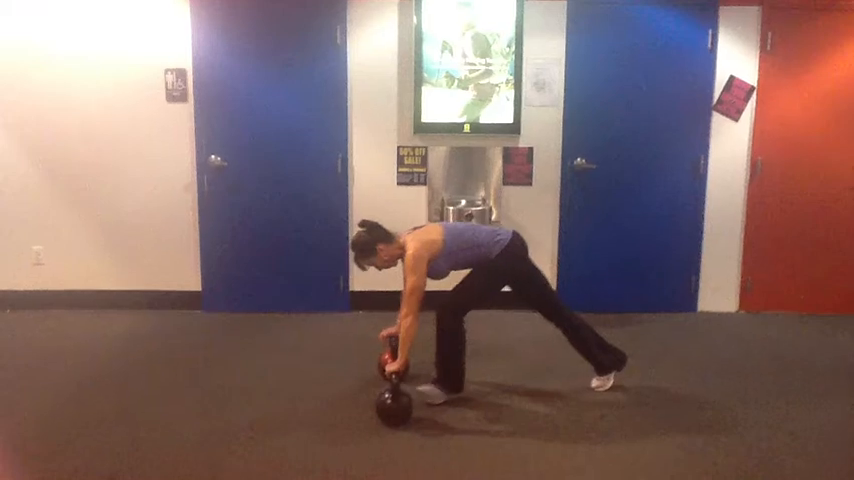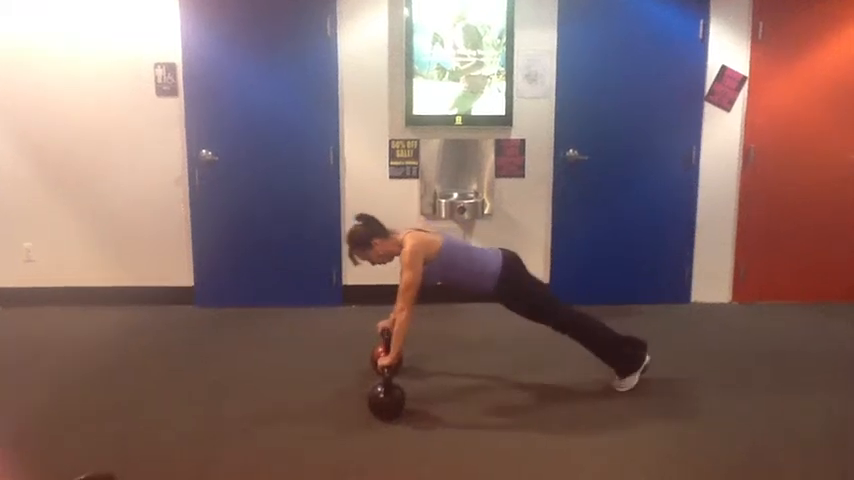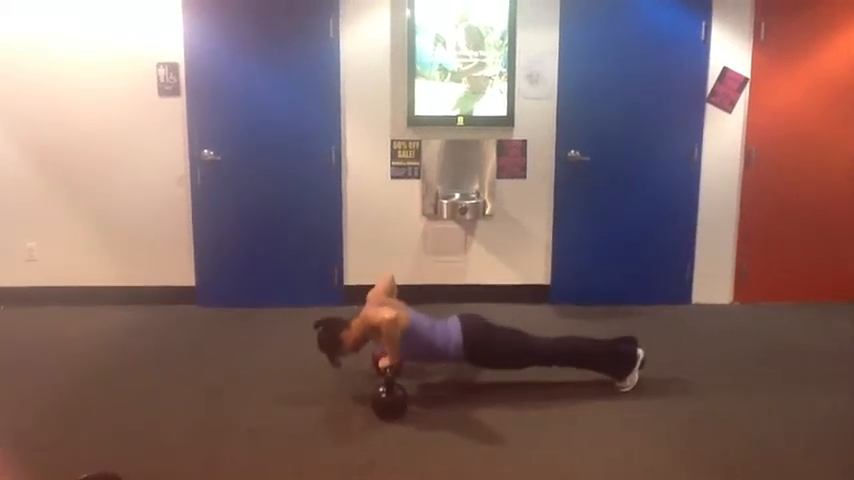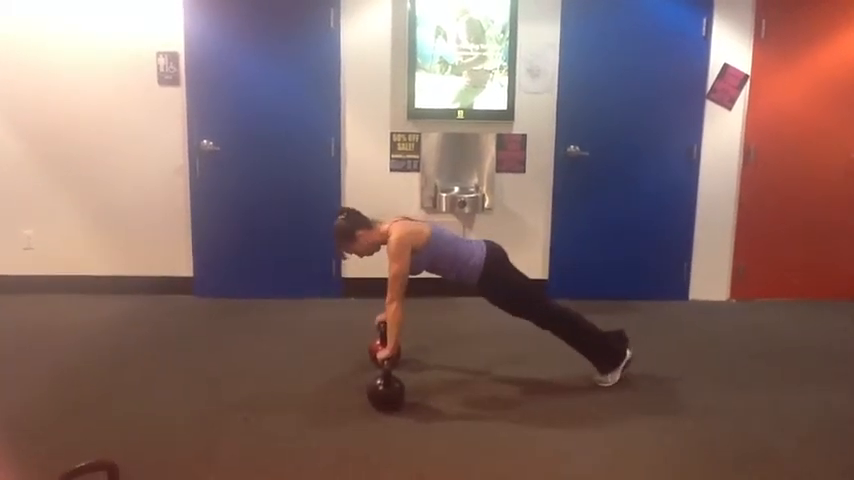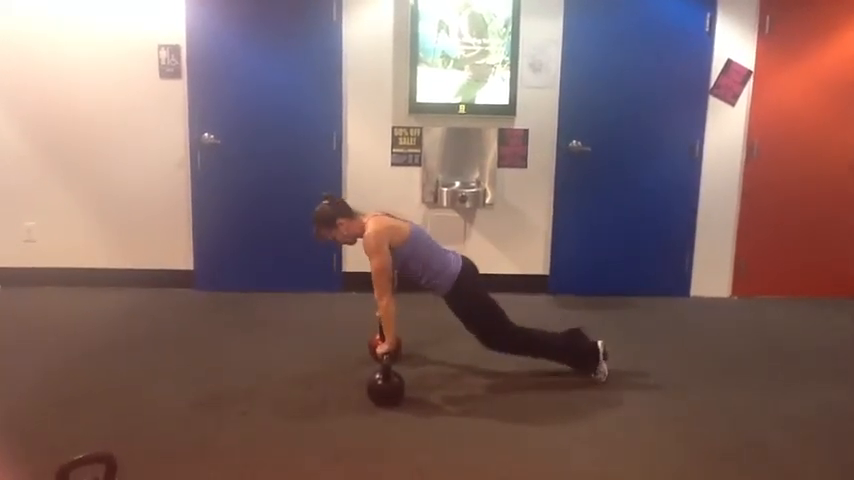
dt=1s
person 1, frame 1
left shoulder: (415, 251)
right shoulder: (406, 243)
left elbow: (412, 311)
right elbow: (409, 294)
left wrist: (400, 361)
right wrist: (398, 326)
left hip: (504, 253)
right hip: (507, 248)
left knee: (449, 313)
right knee: (554, 309)
left ankle: (449, 384)
right ankle: (608, 363)
person 1, frame 2
left shoulder: (411, 249)
right shoulder: (406, 241)
left elbow: (406, 307)
right elbow: (406, 293)
left wrist: (392, 356)
right wrist: (391, 320)
left hip: (502, 277)
right hip: (500, 268)
left knee: (559, 318)
right knee: (559, 314)
left ankle: (630, 362)
right ankle: (631, 350)
person 1, frame 3
left shoulder: (368, 317)
right shoulder: (373, 303)
left elbow: (389, 317)
right elbow: (388, 278)
left wrist: (392, 357)
left hip: (469, 343)
right hip: (464, 330)
left knee: (541, 352)
right knee: (541, 348)
left ankle: (625, 358)
right ankle: (621, 349)
person 1, frame 4
left shoulder: (397, 240)
right shoulder: (393, 228)
left elbow: (395, 299)
left wrist: (390, 348)
right wrist: (389, 314)
left hip: (486, 269)
right hip: (485, 258)
left knee: (543, 312)
right knee: (543, 309)
left ankle: (613, 356)
right ankle: (611, 345)
person 1, frame 5
left shoulder: (373, 236)
right shoulder: (376, 221)
left elbow: (384, 294)
right elbow: (388, 288)
left wrist: (389, 342)
right wrist: (386, 312)
left hip: (458, 284)
right hip: (457, 272)
left knee: (506, 336)
right knee: (498, 337)
left ankle: (589, 354)
right ankle: (575, 343)
